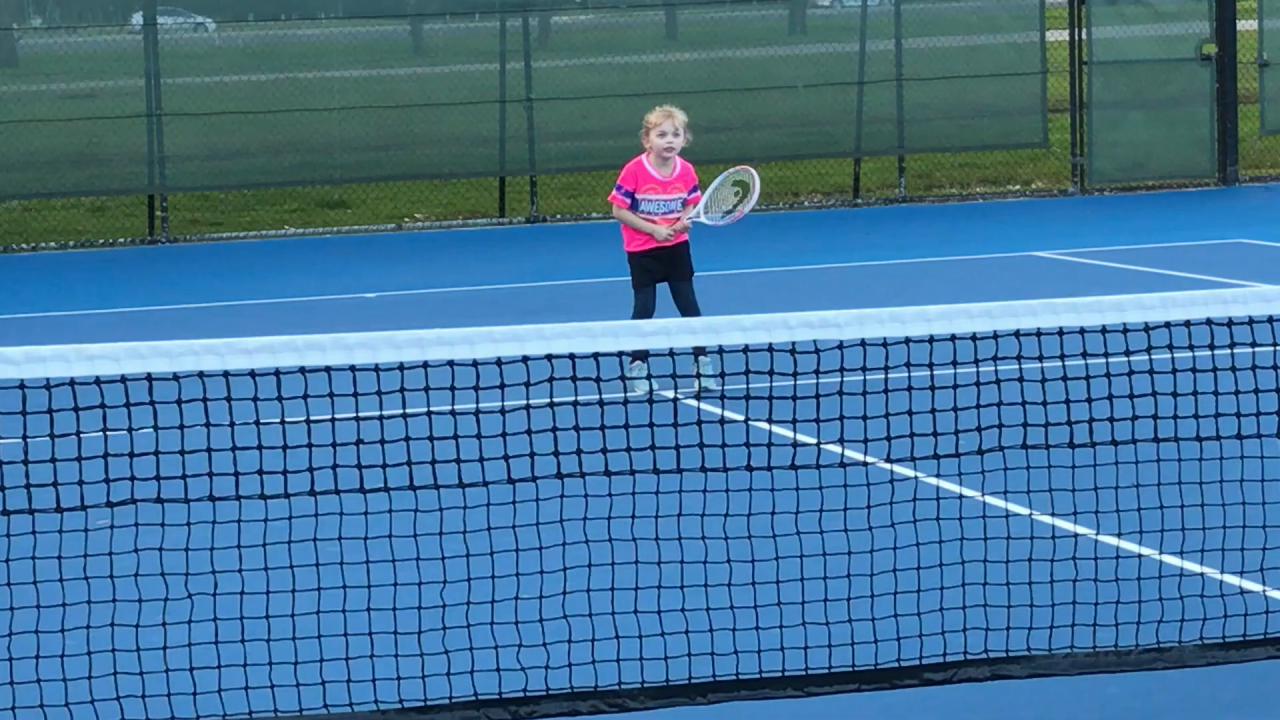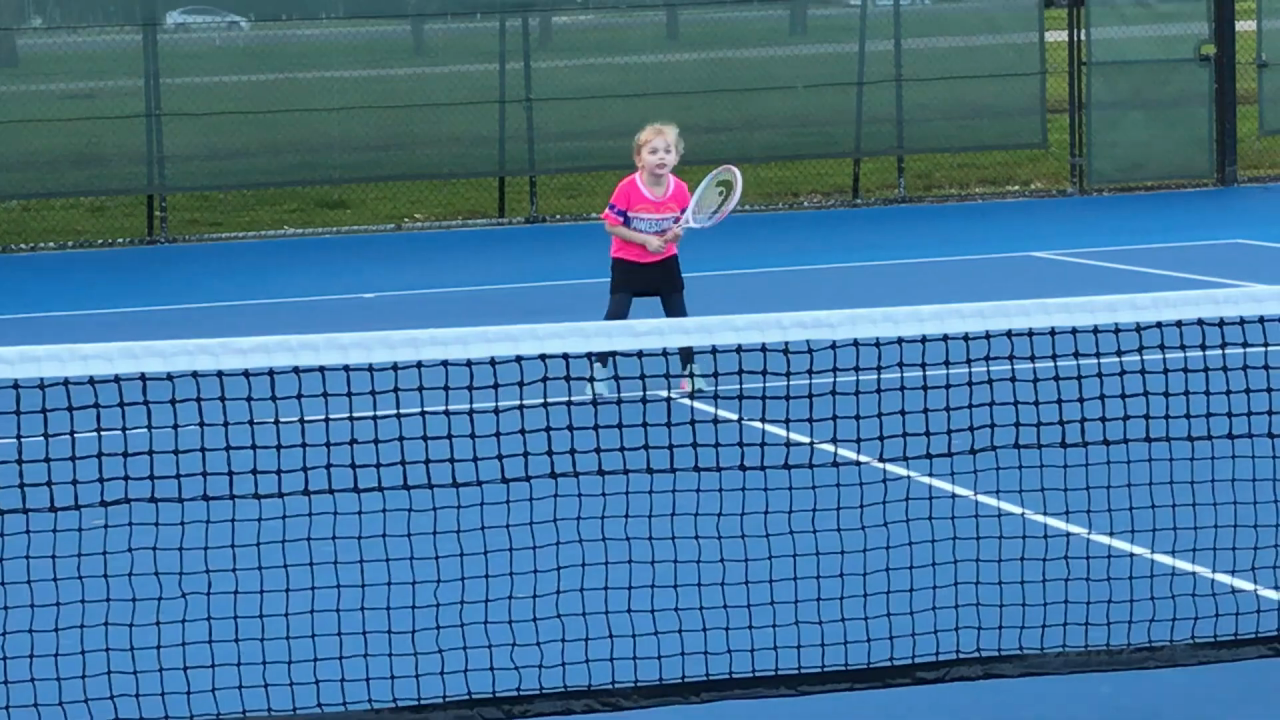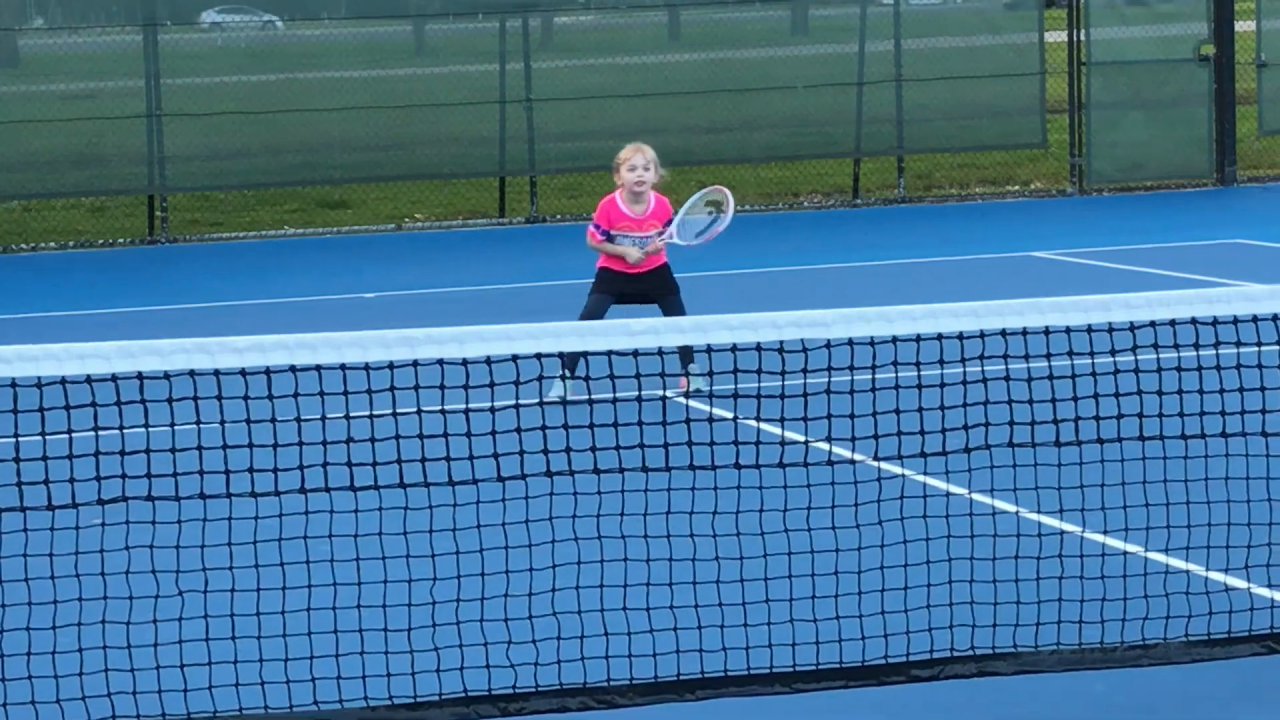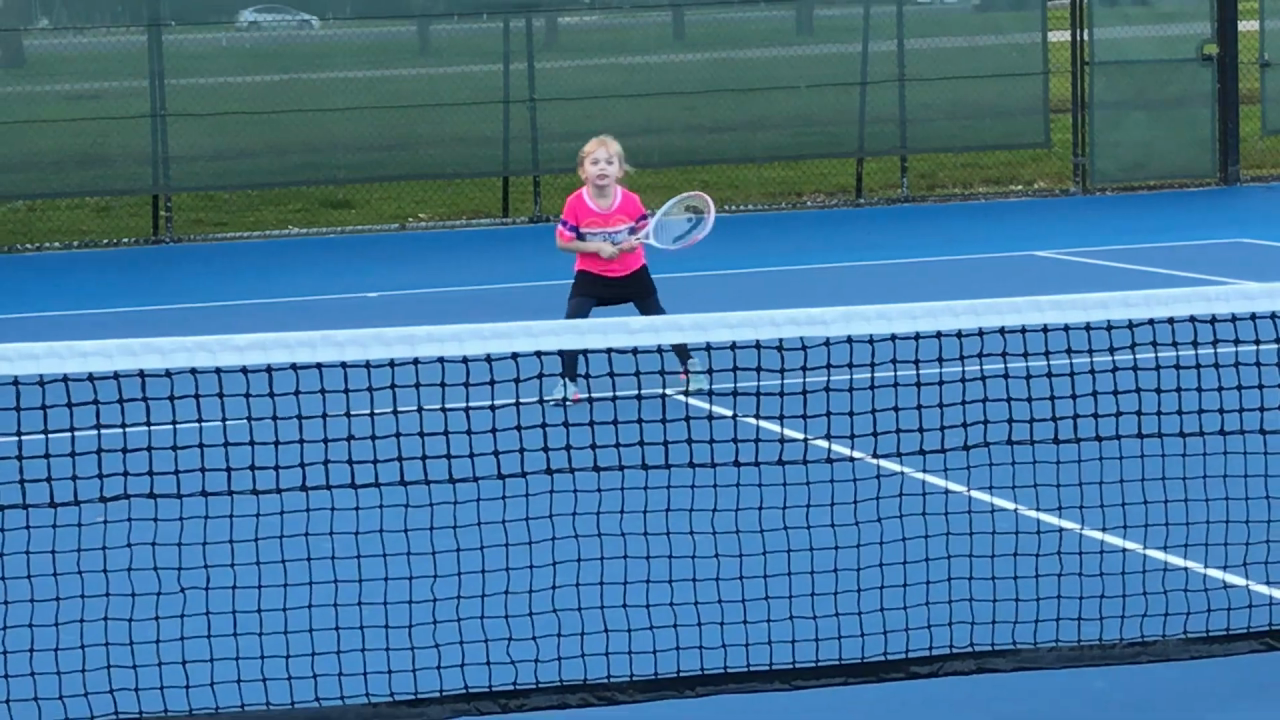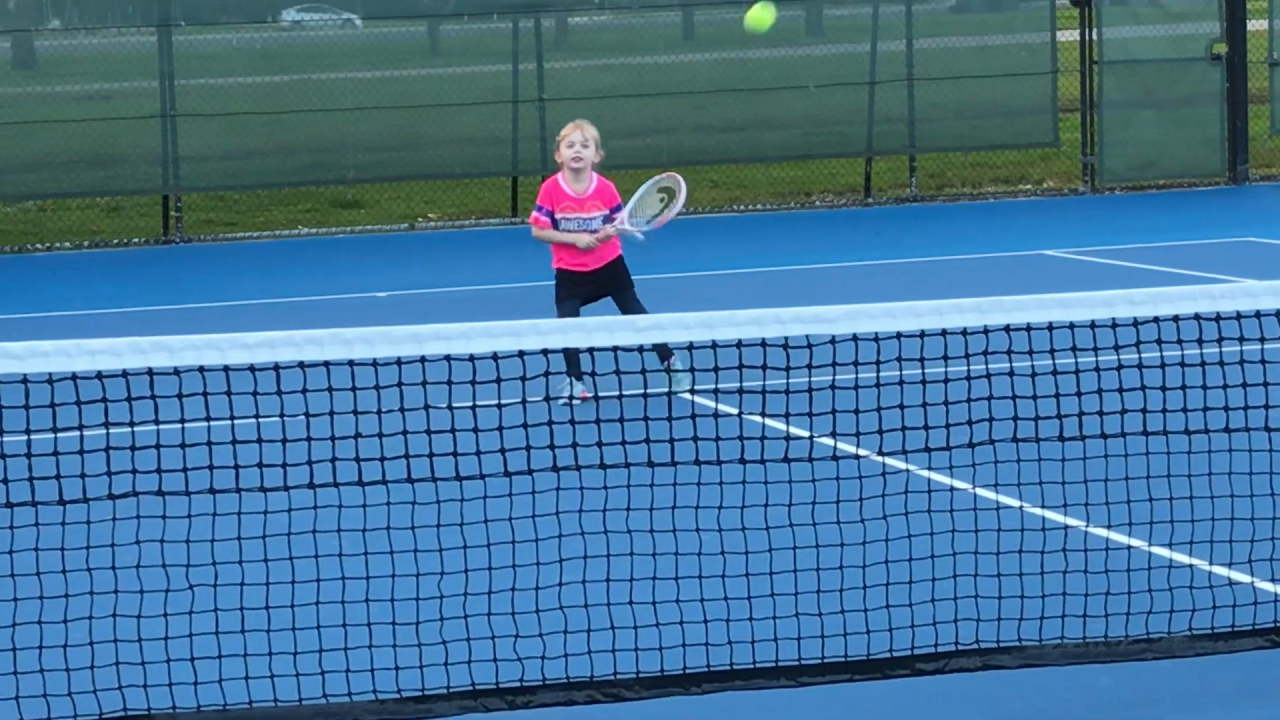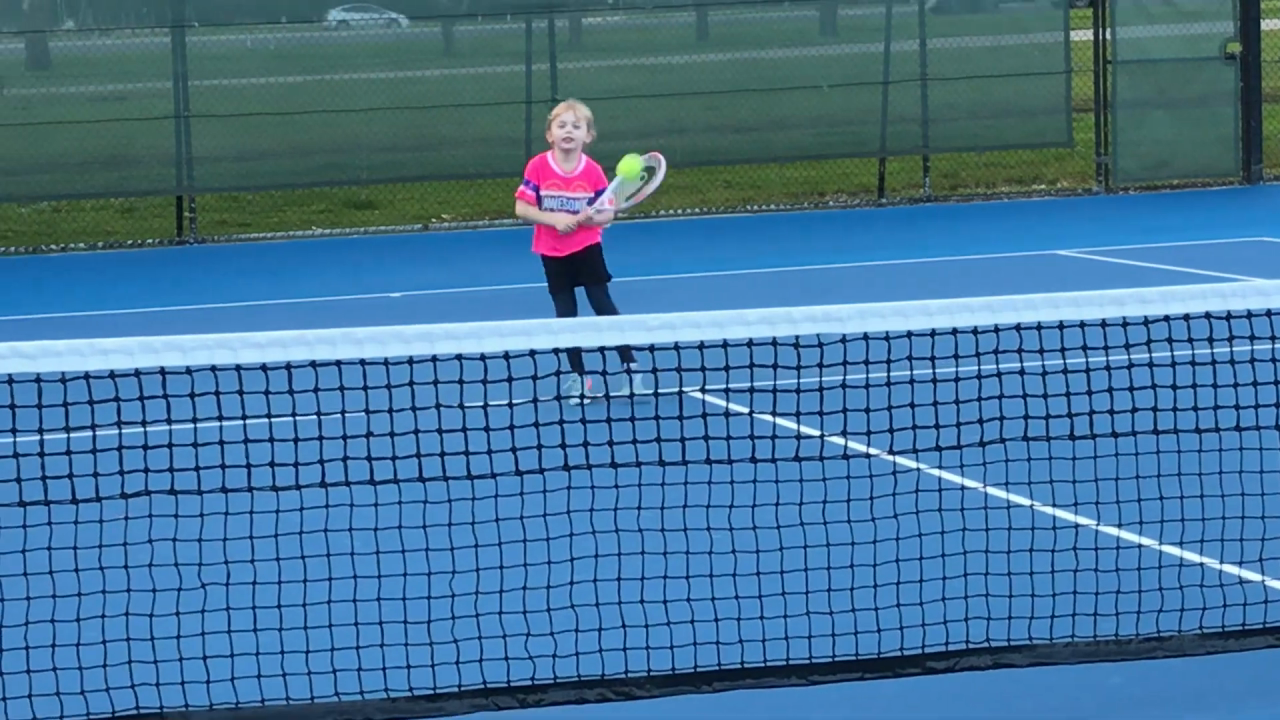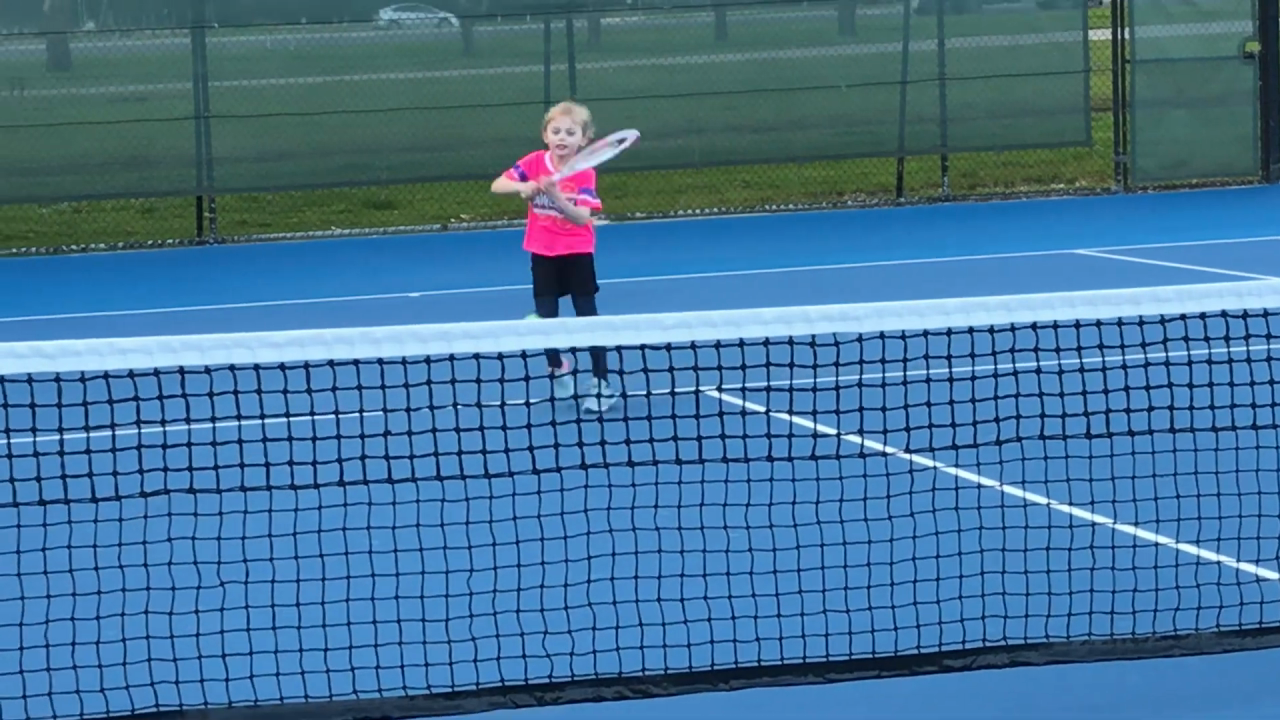
dt=0.1s
person 1, frame 1
left shoulder: (687, 172)
right shoulder: (633, 171)
left elbow: (694, 208)
right elbow: (618, 210)
left wrist: (684, 222)
right wrist: (653, 227)
left hip: (676, 247)
right hip: (642, 249)
left knee: (689, 307)
right knee: (645, 309)
left ankle: (702, 366)
right ankle: (638, 366)
person 1, frame 2
left shoulder: (680, 189)
right shoulder: (627, 189)
right elbow: (611, 226)
left wrist: (676, 233)
right wrist: (644, 239)
left hip: (665, 260)
right hip: (628, 259)
left knee: (678, 316)
right knee: (616, 314)
left ankle: (689, 370)
right ankle: (600, 366)
person 1, frame 3
left shoulder: (663, 205)
right shoulder: (609, 206)
right elbow: (594, 241)
left wrist: (660, 246)
right wrist: (624, 251)
left hip: (654, 270)
right hip: (613, 270)
left knee: (678, 319)
right knee: (589, 318)
left ankle: (690, 369)
right ankle: (566, 377)
person 1, frame 4
left shoulder: (630, 200)
right shoulder: (575, 203)
left elbow: (642, 230)
right elbow: (563, 242)
left wrist: (632, 244)
right wrist: (598, 248)
left hip: (632, 271)
right hip: (592, 274)
right knee: (573, 320)
left ankle: (691, 366)
right ankle: (568, 381)
person 1, frame 5
left shoulder: (606, 189)
right shoulder: (550, 189)
left elbow: (618, 224)
right elbow: (538, 230)
left wrist: (603, 235)
right wrist: (572, 239)
left hip: (608, 262)
right hip: (570, 267)
left knee: (636, 314)
left ankle: (671, 362)
right ankle: (575, 379)
person 1, frame 6
left shoulder: (593, 171)
right shoulder: (538, 166)
left elbow: (607, 213)
right elbow: (521, 209)
left wrist: (590, 219)
right wrist: (553, 219)
left hip: (587, 249)
right hip: (552, 252)
left knee: (604, 310)
right knee: (566, 316)
left ankle: (632, 369)
right ankle: (578, 375)
person 1, frame 7
left shoulder: (585, 173)
right shoulder: (534, 162)
left elbow: (585, 215)
right elbow: (497, 186)
left wrist: (566, 204)
right wrist: (522, 188)
left hip: (577, 254)
right hip: (544, 254)
left knee: (587, 317)
right knee: (545, 319)
left ankle: (602, 384)
right ankle: (559, 367)
